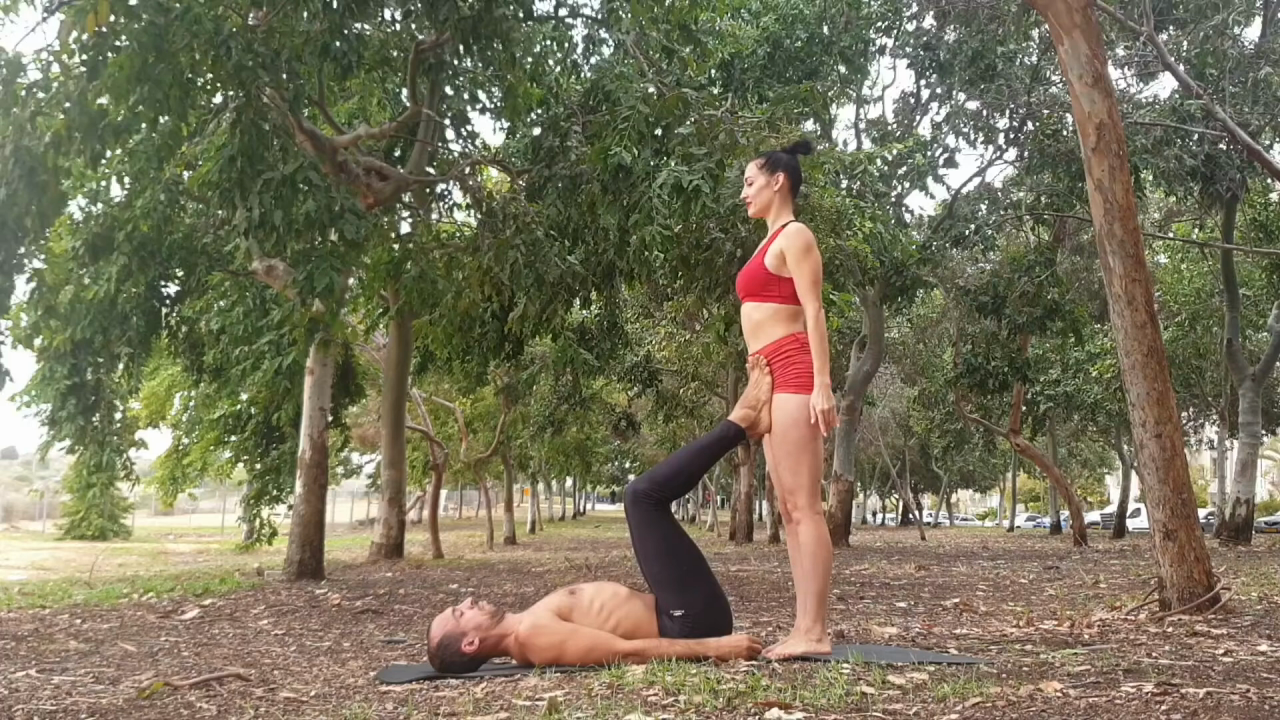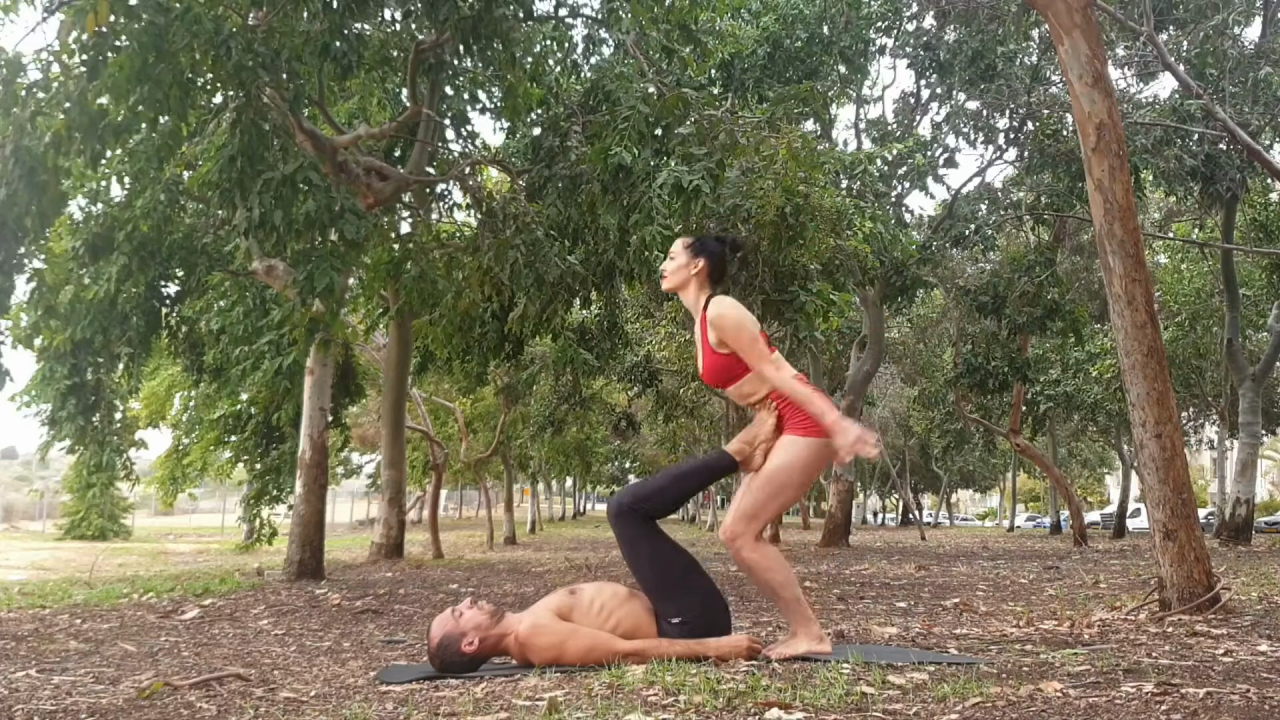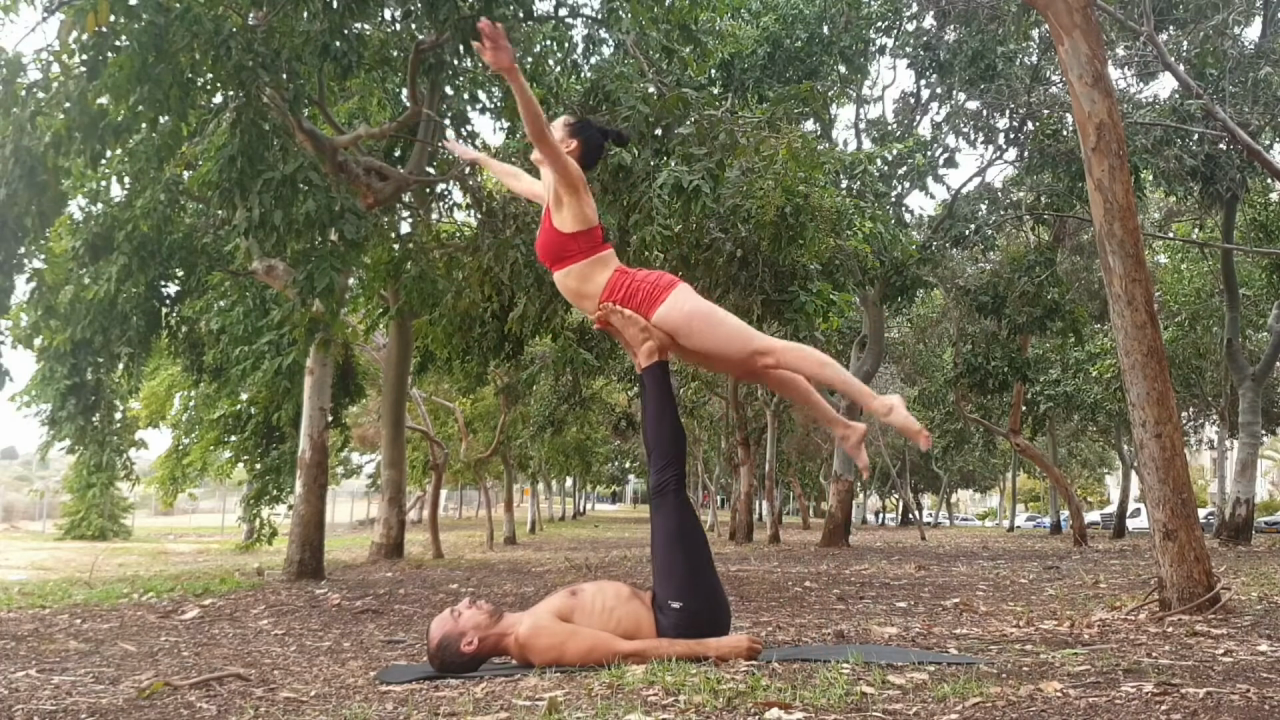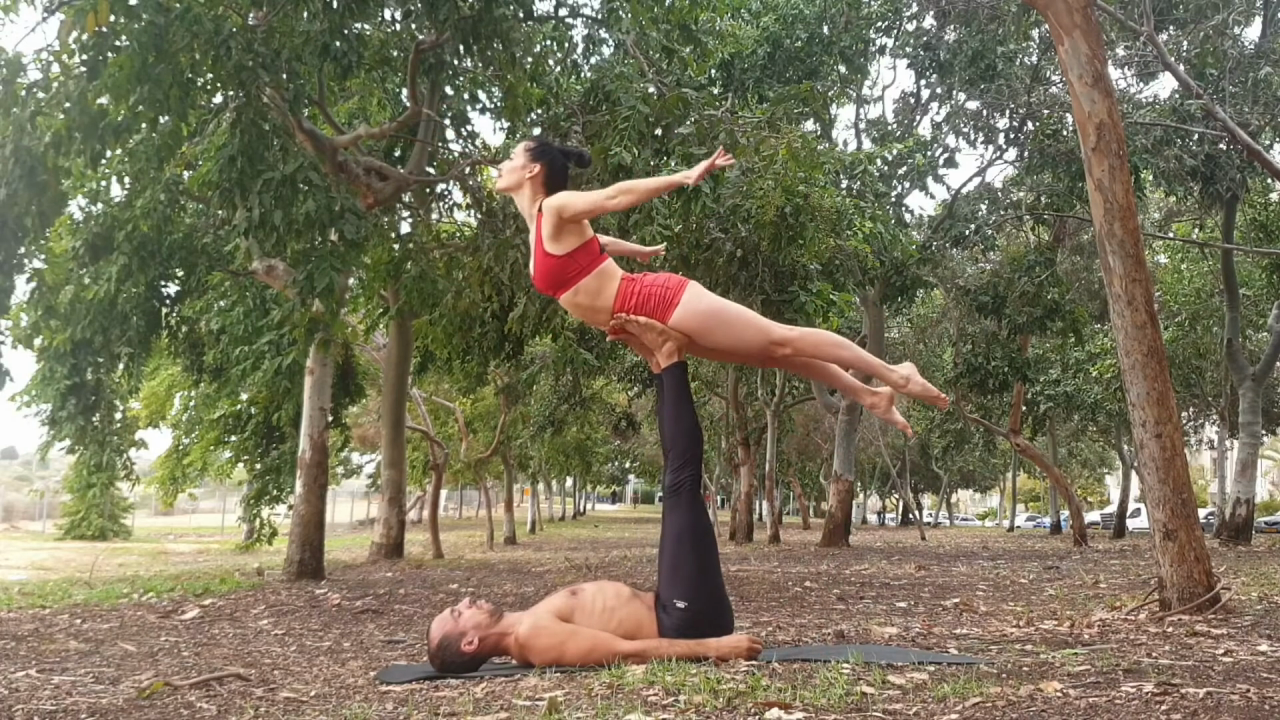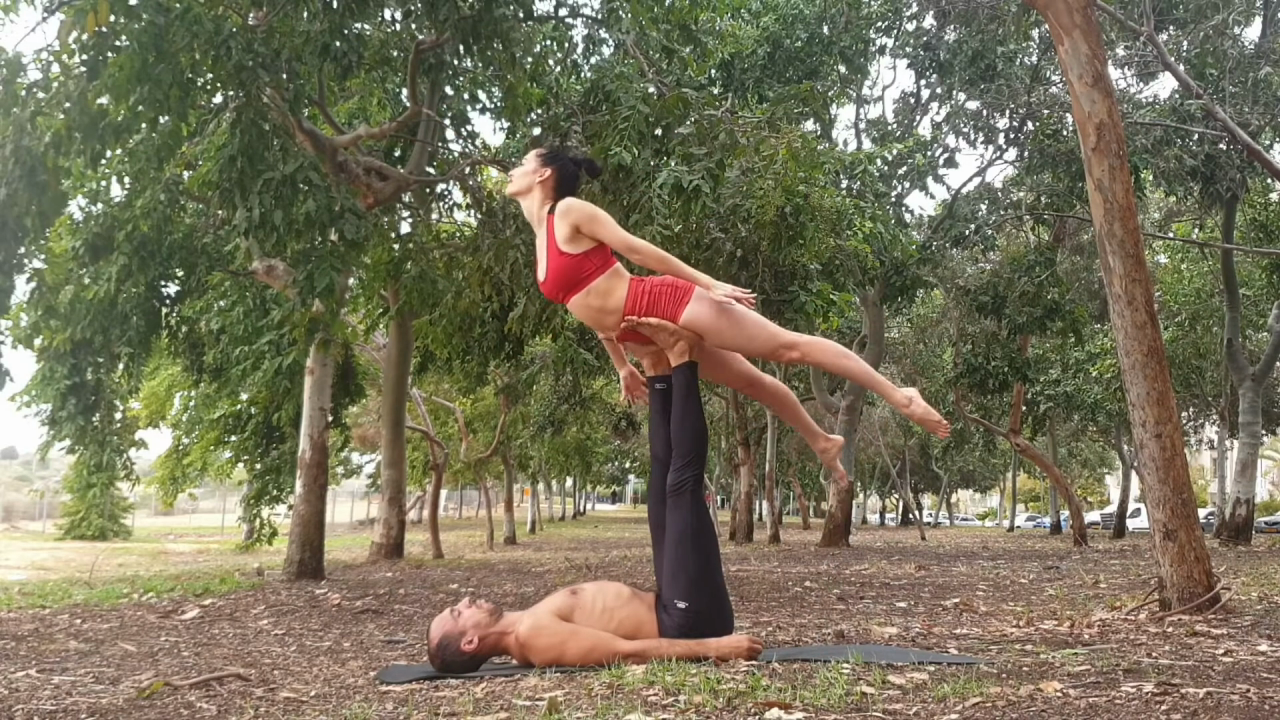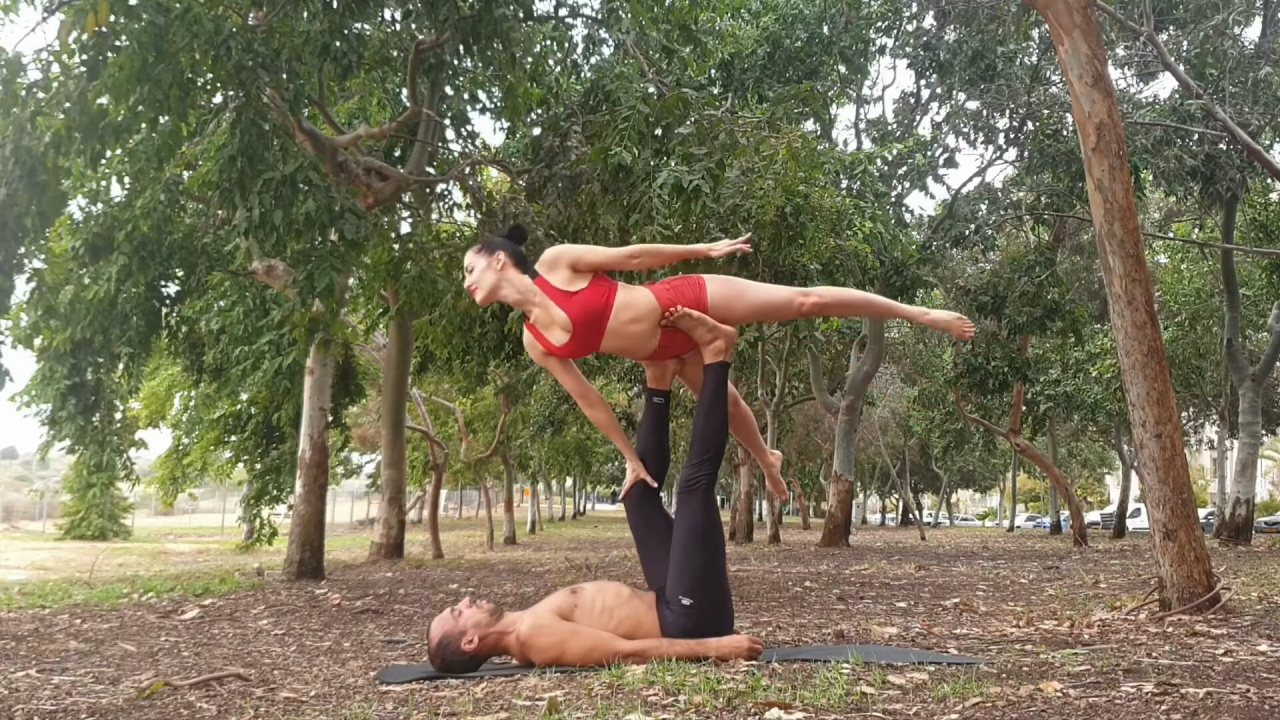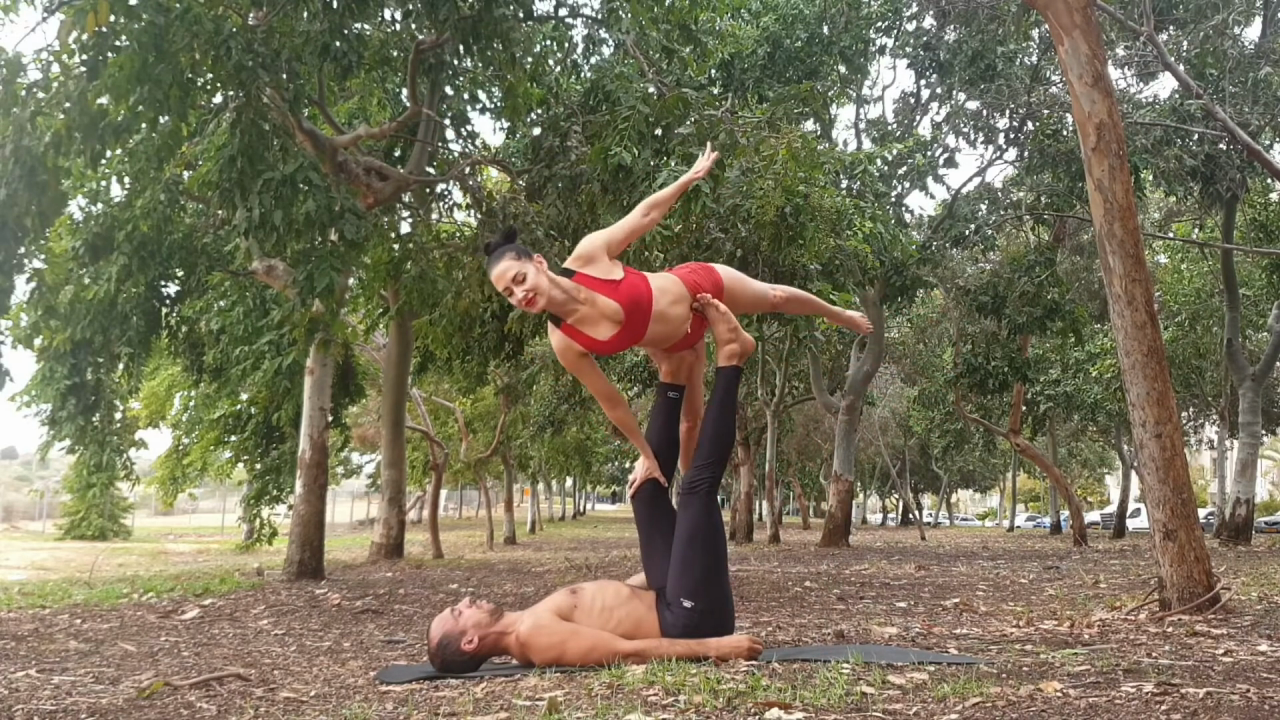
dt=0.7s
person 1, frame 1
left shoulder: (795, 236)
right shoulder: (773, 242)
left elbow: (813, 312)
left wrist: (822, 385)
left hip: (792, 377)
right hip: (776, 380)
left knee: (803, 508)
right knee: (790, 509)
left ankle: (812, 632)
right ankle: (807, 628)
person 1, frame 2
left shoulder: (723, 313)
right shoulder: (703, 321)
left elbow: (777, 373)
left wrist: (836, 422)
left hip: (806, 424)
right hip: (789, 427)
left knee: (738, 533)
right knee: (741, 532)
left ankle: (809, 633)
right ankle: (803, 629)
person 1, frame 3
left shoulder: (570, 188)
right shoulder: (552, 196)
left elbow: (542, 133)
right elbow: (517, 176)
left wrist: (510, 73)
right wrist: (475, 158)
left hip: (650, 299)
right hip: (642, 311)
left knee: (765, 354)
right knee: (750, 364)
left ankle: (877, 405)
right ankle: (842, 427)
person 1, frame 4
left shoulder: (556, 208)
right shoulder: (540, 228)
left elbow: (617, 196)
left wrist: (684, 177)
left hip: (660, 302)
right hip: (648, 321)
left knee: (780, 340)
right knee: (768, 352)
left ankle: (894, 375)
right ankle: (869, 395)
person 1, frame 5
left shoulder: (569, 212)
right shoulder: (542, 245)
left elbow: (637, 248)
right elbow: (591, 307)
left wrist: (709, 283)
right wrist: (622, 365)
left hip: (667, 303)
left knee: (788, 346)
right knee: (748, 378)
left ankle: (899, 396)
right ankle: (819, 440)
person 1, frame 6
left shoulder: (557, 262)
right shoulder: (534, 339)
left elbow: (633, 256)
right elbow: (589, 399)
left wrist: (706, 248)
right wrist: (631, 458)
left hip: (689, 301)
right hip: (671, 348)
left knee: (806, 300)
right knee: (725, 401)
left ankle: (920, 315)
right ankle: (765, 459)
person 1, frame 7
left shoulder: (586, 256)
right shoulder: (564, 343)
left elbow: (646, 213)
right elbow: (612, 403)
left wrist: (694, 176)
right wrist: (646, 457)
left hip: (701, 287)
right hip: (673, 346)
left knee: (776, 297)
right knee: (688, 416)
left ankle: (840, 315)
person 2, frame 1
left shoulder: (527, 627)
right shoulder: (530, 635)
right elbow: (627, 652)
right wrist: (714, 647)
left hip: (680, 621)
right hip: (691, 623)
left knee: (645, 497)
right knee: (644, 494)
left ankle: (742, 423)
right ankle: (739, 423)
person 2, frame 2
left shoulder: (528, 625)
right shoulder: (530, 634)
right elbow: (626, 651)
right wrist: (714, 646)
left hip: (681, 621)
right hip: (691, 624)
left knee: (627, 508)
right knee: (627, 507)
left ankle: (737, 453)
right ankle: (736, 454)
person 2, frame 3
left shoulder: (530, 626)
right shoulder: (530, 637)
right elbow: (627, 652)
right wrist: (712, 647)
left hip: (675, 619)
right hip: (687, 622)
right knee: (666, 486)
left ankle: (646, 359)
right ankle: (649, 359)
person 2, frame 4
left shoulder: (530, 624)
right shoulder: (530, 636)
right elbow: (628, 652)
right wrist: (712, 647)
left hip: (675, 614)
right hip: (688, 622)
right knee: (682, 485)
left ankle: (663, 363)
right ankle: (668, 358)
person 2, frame 5
left shoulder: (530, 625)
right shoulder: (531, 635)
right elbow: (628, 653)
right wrist: (713, 646)
left hip: (676, 618)
right hip: (690, 625)
right knee: (683, 487)
left ankle: (664, 367)
right ankle: (680, 357)
person 2, frame 6
left shoulder: (529, 625)
right shoulder: (531, 635)
right elbow: (628, 652)
right wrist: (713, 646)
left hip: (674, 610)
right hip: (689, 623)
left knee: (640, 493)
right knee: (695, 483)
left ankle: (658, 382)
right ankle: (714, 356)
person 2, frame 7
left shoulder: (529, 624)
right shoulder: (532, 636)
right elbow: (629, 653)
right wrist: (715, 647)
left hip: (673, 609)
right hip: (691, 621)
left knee: (648, 486)
right knee: (698, 484)
left ankle: (673, 375)
right ankle: (728, 360)
